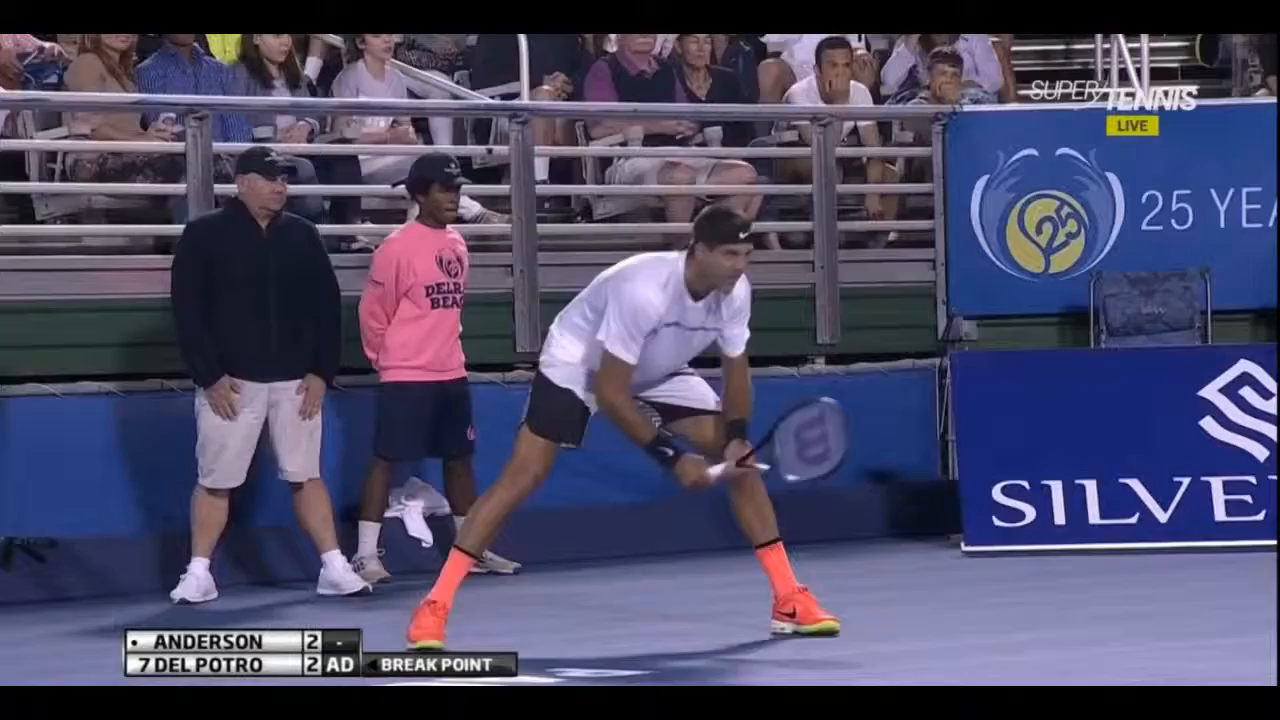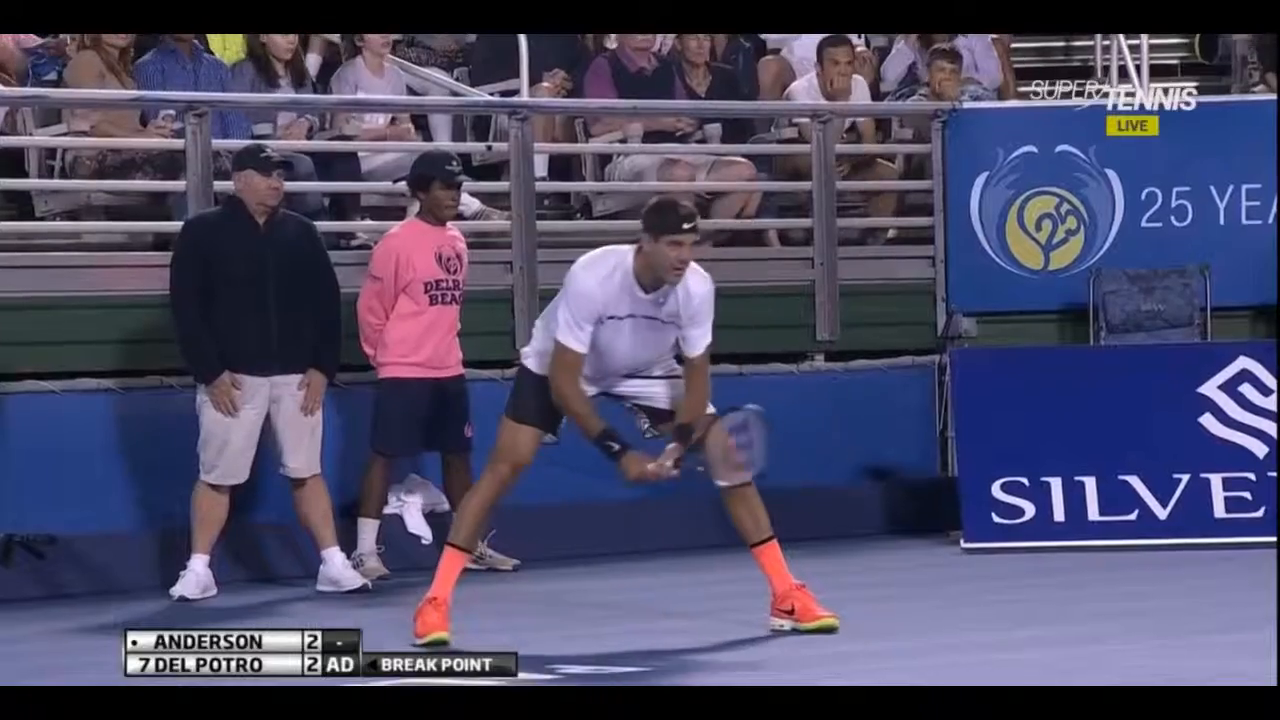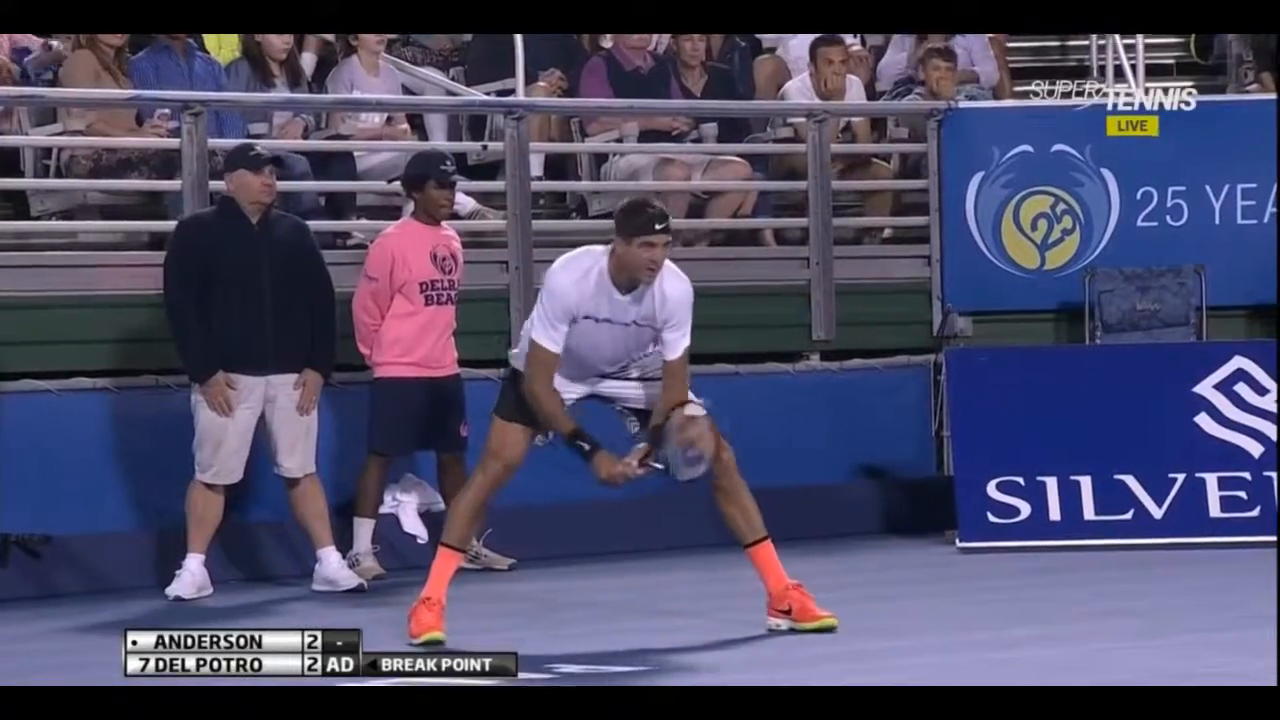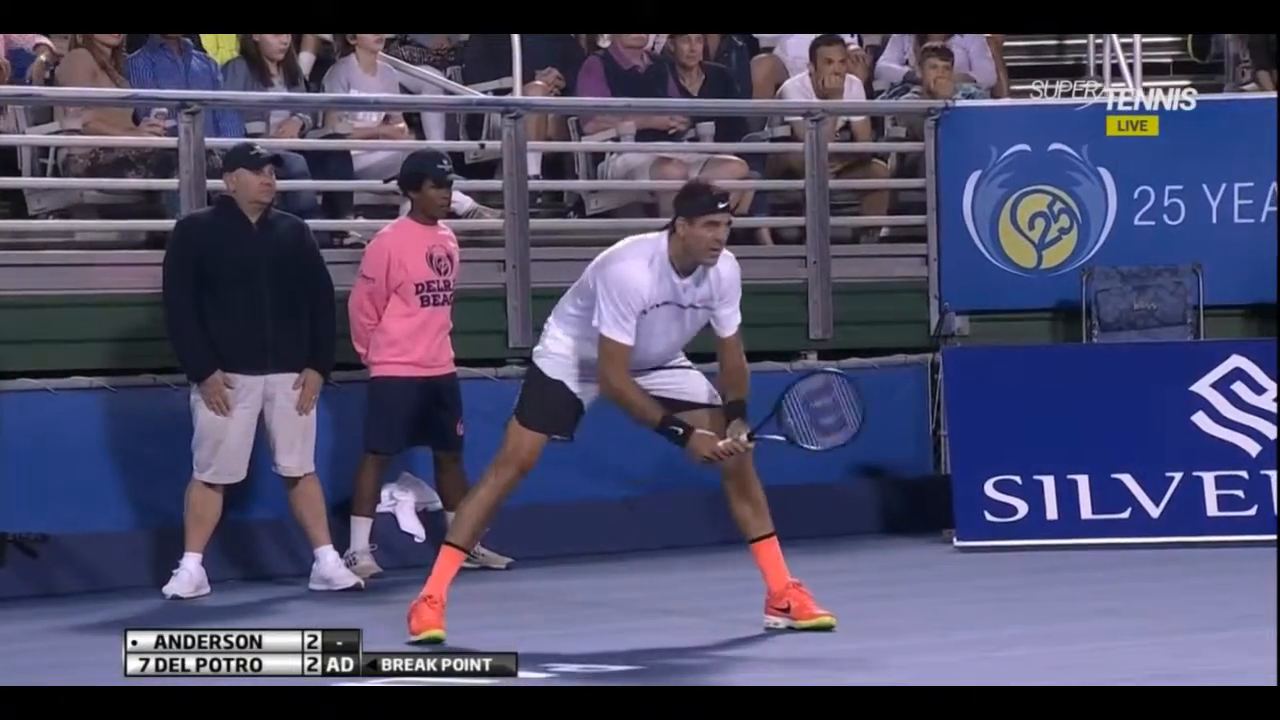
dt=0.5s
person 1, frame 1
left shoulder: (303, 235)
right shoulder: (204, 234)
left elbow: (327, 305)
right elbow: (186, 309)
left wrist: (322, 372)
right wrist: (209, 376)
left hip: (296, 380)
right hip: (229, 381)
left knee: (306, 476)
right knee: (215, 480)
left ankle: (334, 568)
right ankle: (198, 574)
person 1, frame 2
left shoulder: (302, 232)
right shoulder: (202, 231)
left elbow: (327, 301)
right elbow: (186, 306)
left wrist: (324, 367)
right wrist: (210, 372)
left hip: (297, 375)
right hip: (231, 376)
left knee: (306, 472)
right knee: (216, 475)
left ankle: (333, 563)
right ankle: (198, 570)
person 1, frame 3
left shoulder: (295, 232)
right shoulder: (196, 232)
left elbow: (321, 300)
right elbow: (181, 306)
left wrist: (319, 366)
right wrist: (204, 371)
left hip: (292, 374)
right hip: (226, 376)
left knee: (302, 471)
right knee: (211, 474)
left ankle: (329, 563)
right ankle: (194, 570)
person 1, frame 4
left shoulder: (294, 231)
right shoulder: (195, 231)
left elbow: (322, 299)
right elbow: (179, 305)
left wrist: (319, 365)
right wrist: (203, 371)
left hip: (291, 374)
right hip: (225, 375)
left knee: (300, 470)
right knee: (211, 474)
left ankle: (327, 562)
right ankle: (191, 568)
person 2, frame 1
left shoulder: (735, 292)
right shoulder: (642, 291)
left elbow: (736, 368)
right elbow: (610, 392)
left wrist: (736, 438)
right wrist: (671, 457)
left hip: (659, 370)
right hip: (577, 362)
left knee: (739, 461)
right knee: (524, 475)
left ankle: (789, 599)
right ankle: (436, 604)
person 2, frame 2
left shoulder: (696, 288)
right shoulder: (591, 279)
left elbow: (696, 377)
right elbow: (562, 383)
left wrist: (678, 445)
right wrist: (619, 452)
left hip: (647, 368)
right hip: (560, 366)
left knee: (726, 456)
right knee: (506, 464)
left ankle: (786, 595)
right ankle: (437, 600)
person 2, frame 3
left shoulder: (675, 288)
right shoulder: (568, 278)
left elbow: (675, 380)
right elbow: (537, 382)
left wrist: (650, 446)
right wrist: (590, 452)
left hip: (635, 368)
right hip: (552, 369)
left knee: (717, 457)
right knee: (497, 464)
left ankle: (782, 595)
right ankle: (431, 600)
person 2, frame 4
left shoulder: (724, 271)
right shoulder: (629, 271)
left elbow: (731, 353)
right elbow: (613, 377)
left wrist: (736, 419)
right wrist: (682, 433)
left hip: (657, 362)
right hip: (572, 357)
left knee: (735, 453)
right knee: (512, 465)
left ankle: (782, 594)
right ankle: (432, 597)
person 3, frame 1
left shoulder: (457, 244)
right shoulder: (398, 246)
right elbow: (373, 310)
right wrist: (387, 358)
left hip: (452, 374)
right hip: (406, 377)
left knee: (459, 458)
right knee: (386, 459)
right ankle: (366, 554)
person 3, frame 2
left shoulder: (457, 241)
right shoulder: (397, 242)
right elbow: (371, 306)
right wrist: (386, 354)
left hip: (449, 370)
right hip: (404, 373)
left knee: (458, 455)
right knee: (384, 456)
left ankle: (470, 545)
right ankle: (365, 551)
person 3, frame 3
left shoulder: (452, 240)
right shoulder: (393, 242)
right elbow: (366, 305)
right wrist: (381, 354)
left hip: (445, 370)
right hip: (399, 373)
left knee: (453, 455)
right knee: (381, 456)
left ankle: (467, 544)
right ankle: (361, 551)
person 3, frame 4
left shoulder: (449, 240)
right shoulder: (389, 241)
right elbow: (363, 304)
right wrist: (377, 353)
left hip: (441, 370)
right hip: (395, 372)
left knee: (450, 453)
right knee: (377, 455)
right ankle: (359, 550)
